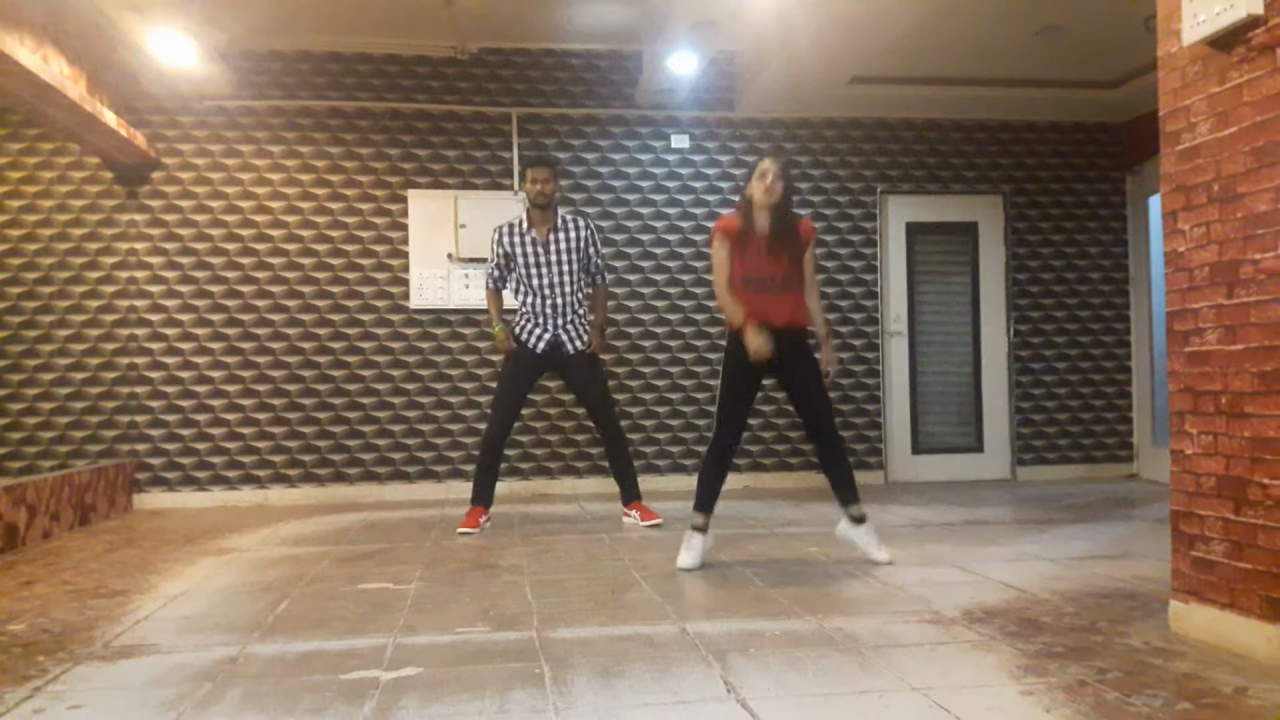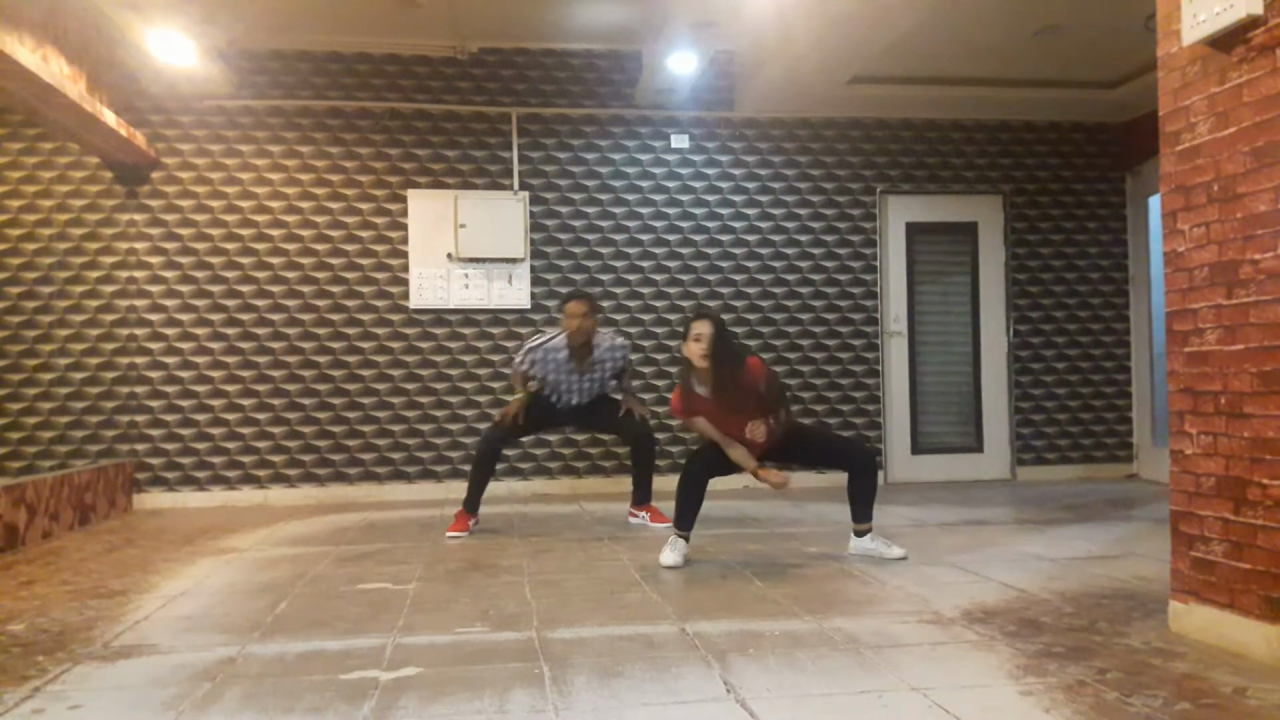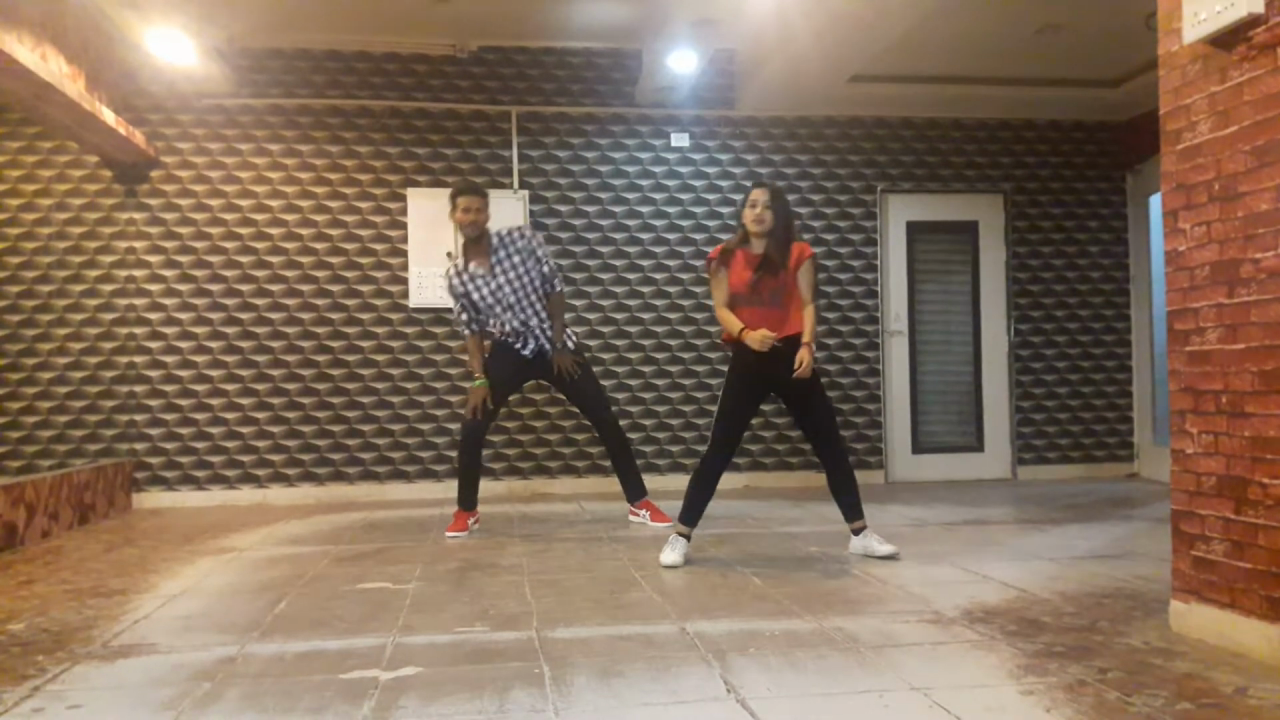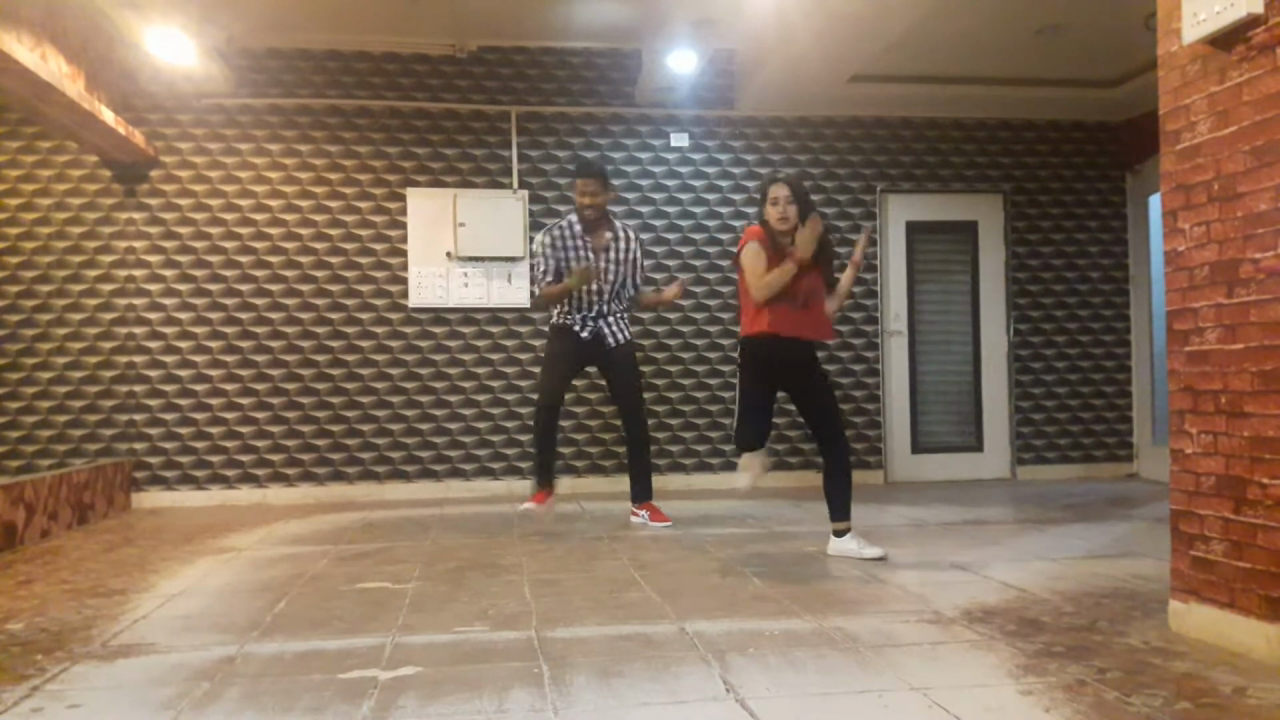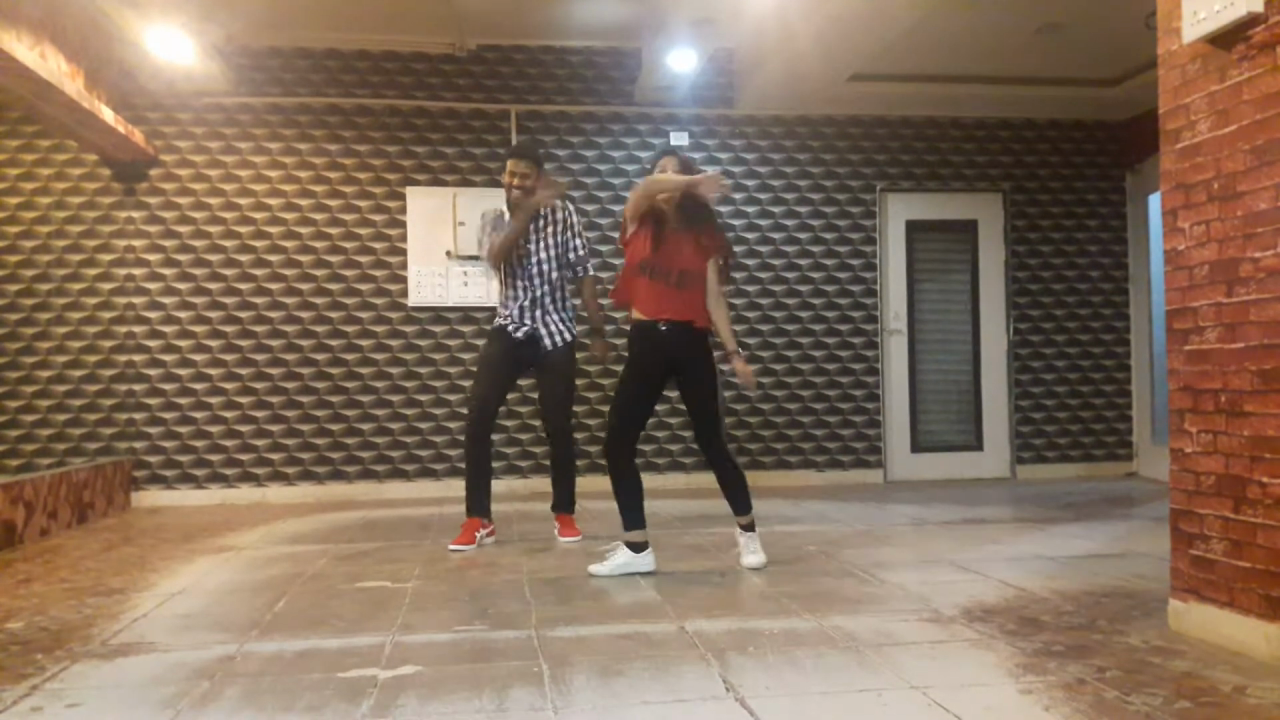
dt=1s
person 1, frame 1
left shoulder: (801, 231)
right shoulder: (729, 228)
left elbow: (811, 291)
right elbow: (722, 288)
left wrist: (825, 341)
right wrist: (747, 327)
left hip: (792, 343)
right hip: (745, 343)
left knee: (825, 431)
right knee: (726, 438)
left ankle: (855, 521)
right ankle: (698, 531)
person 1, frame 2
left shoulder: (750, 369)
right shoulder: (683, 400)
left elbow: (779, 412)
right elbow: (726, 442)
left wrist: (767, 427)
right wrist: (758, 471)
left hip: (775, 437)
right hip: (733, 445)
left knee: (862, 457)
right knee: (695, 468)
left ankle: (863, 537)
right ankle: (679, 540)
person 1, frame 3
left shoulder: (797, 254)
right shoulder: (724, 258)
left elbow: (807, 304)
right elbow: (722, 308)
left wrist: (807, 345)
right wrist: (746, 333)
left hip: (791, 356)
right hip: (747, 360)
left knee: (830, 445)
right knee: (719, 449)
left ankle: (860, 534)
right ankle: (680, 536)
person 1, frame 4
left shoulder: (814, 253)
right shoulder: (755, 240)
left elbow: (829, 309)
right elbow: (759, 293)
left wrist: (855, 264)
right wrist: (798, 256)
left hip: (802, 354)
right hip: (761, 351)
left knee: (835, 441)
right knee: (749, 437)
left ankle: (842, 536)
right ankle: (756, 444)
person 1, frame 5
left shoulder: (704, 237)
right shoulder: (640, 222)
left elbow: (714, 300)
right elbow: (645, 190)
left wrist: (735, 354)
right wrist: (694, 182)
left hip: (692, 343)
right hip: (646, 342)
left knee: (713, 446)
right knee: (617, 445)
left ankle: (747, 531)
right ankle: (636, 547)
person 2, frame 1
left shoulder: (582, 229)
right shoulder: (506, 235)
left elbow: (598, 280)
right elbow: (494, 285)
left wrist: (599, 328)
right wrist: (497, 326)
left hip: (575, 339)
right hip: (529, 339)
left knee: (606, 419)
right knee: (499, 422)
left ankle: (632, 502)
right ankle: (479, 507)
person 2, frame 2
left shoulder: (615, 346)
right shoulder: (541, 347)
right elbow: (519, 371)
left wrist: (629, 396)
right wrist: (520, 396)
left hip: (590, 403)
right hip: (547, 404)
left knee: (641, 432)
right knee: (493, 439)
left ankle: (641, 506)
right ankle: (468, 512)
person 2, frame 3
left shoulder: (521, 240)
right shoulder: (456, 276)
left elbow: (554, 290)
right elbow: (472, 330)
left wrist: (560, 346)
right wrist: (479, 378)
left hip: (554, 345)
right hip: (510, 350)
left knee: (606, 420)
right knee: (473, 427)
left ankle: (639, 503)
right ankle: (466, 511)
person 2, frame 4
left shoulder: (628, 238)
right shoulder: (555, 235)
left elbow: (635, 297)
right elbow: (545, 295)
left wrist: (663, 296)
right wrist: (573, 283)
left hip: (612, 333)
right hip: (569, 331)
left knee: (635, 418)
right knee: (547, 405)
left ankle: (642, 502)
right ankle: (544, 487)
person 2, frame 5
left shoulder: (562, 213)
right shoulder: (495, 221)
left elbow: (582, 273)
right elbow: (500, 256)
left wrist: (597, 329)
right wrist: (533, 208)
left hip: (554, 334)
right hip: (508, 332)
left knee: (557, 427)
right knee: (478, 421)
left ankle: (564, 514)
right ankle: (478, 520)
